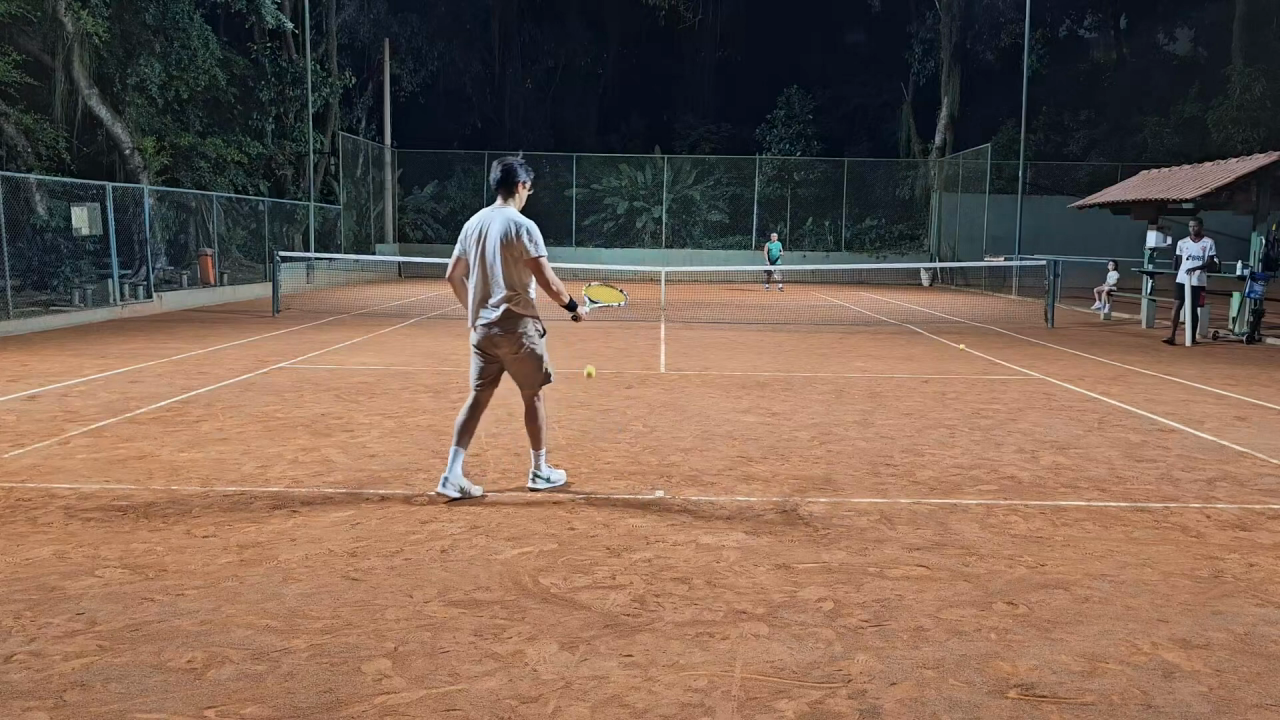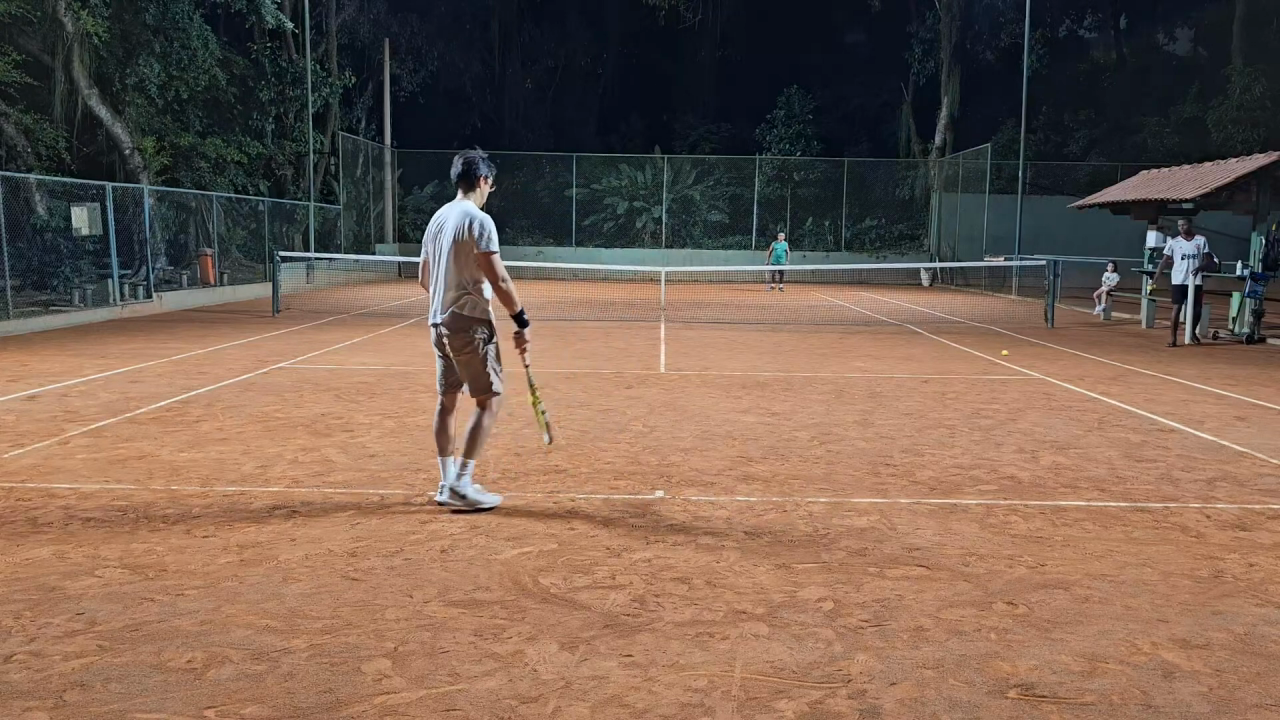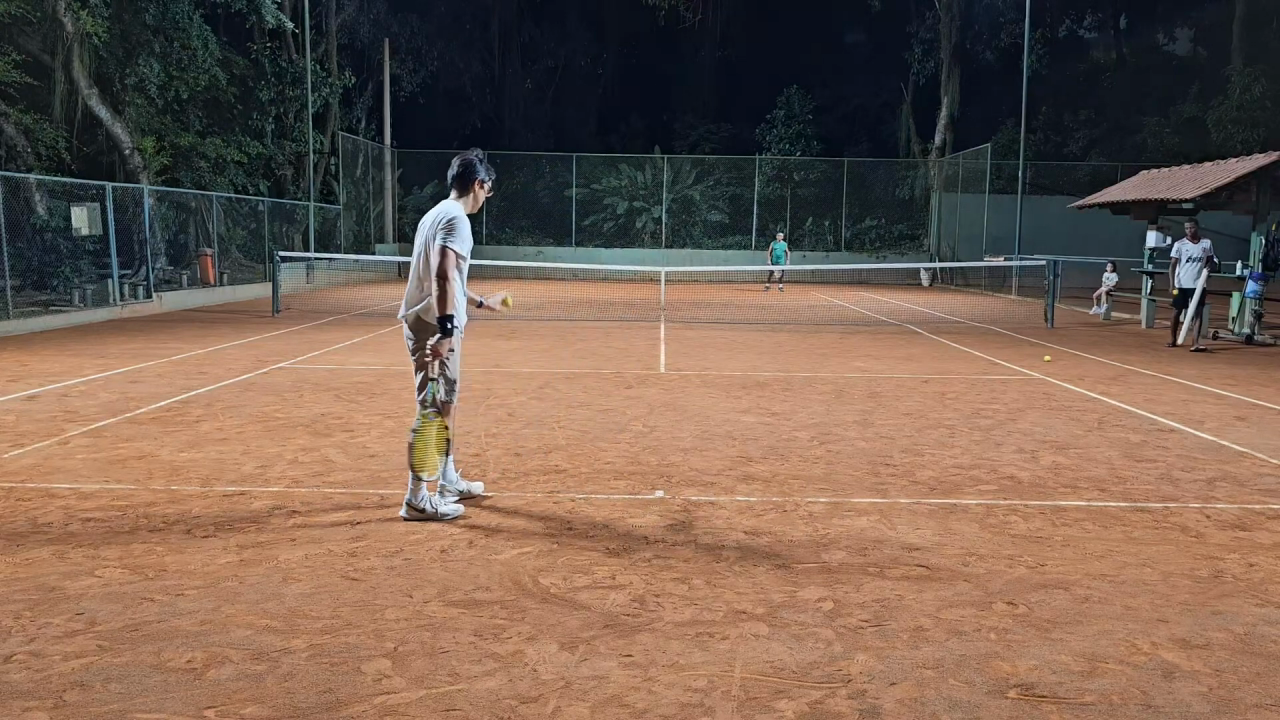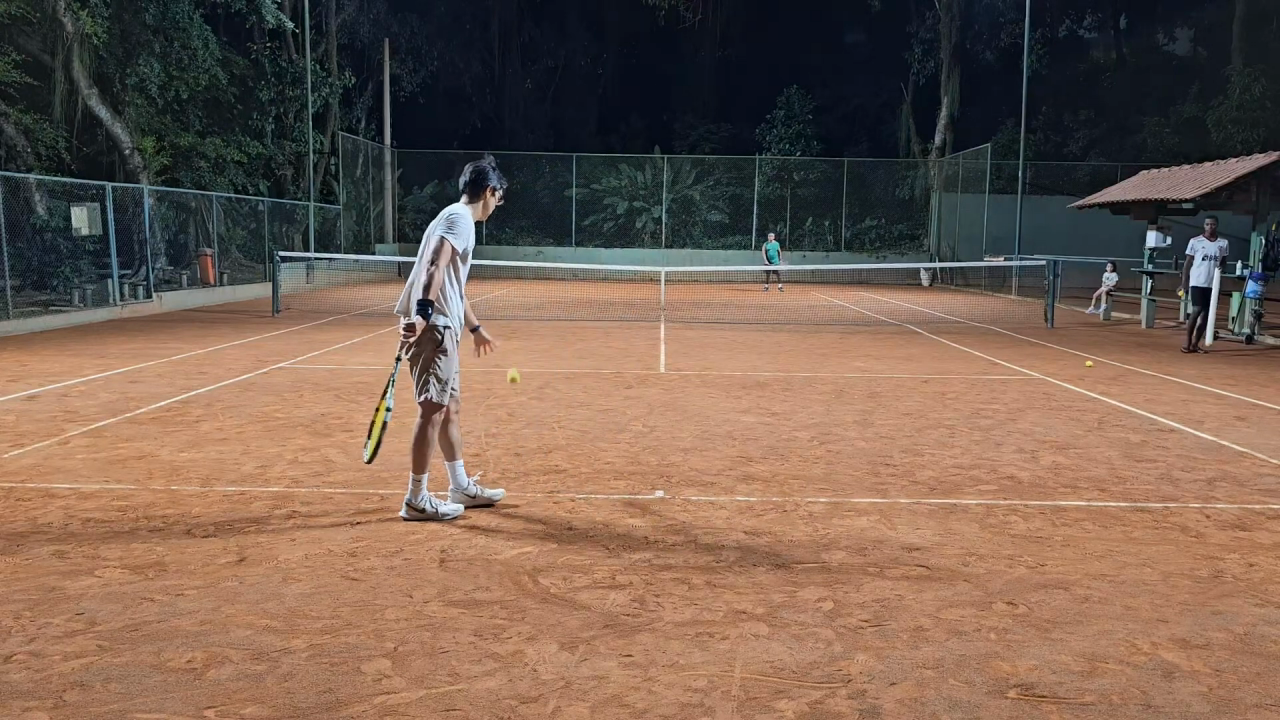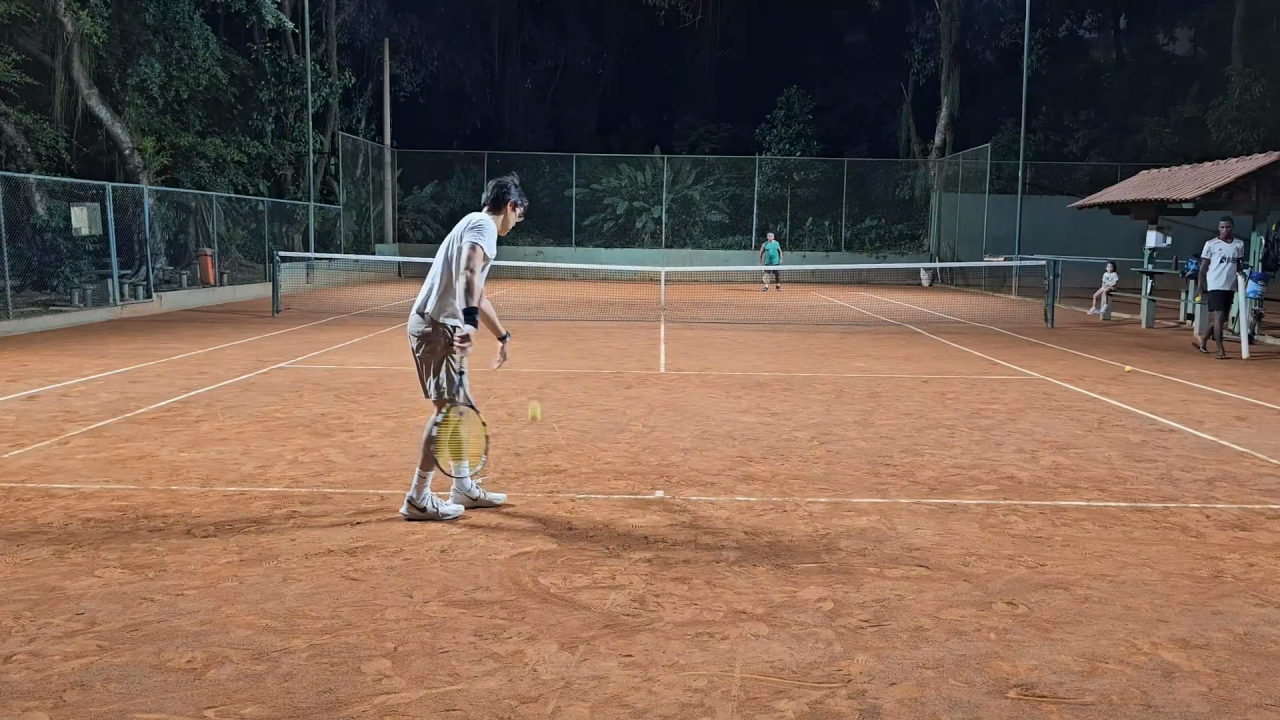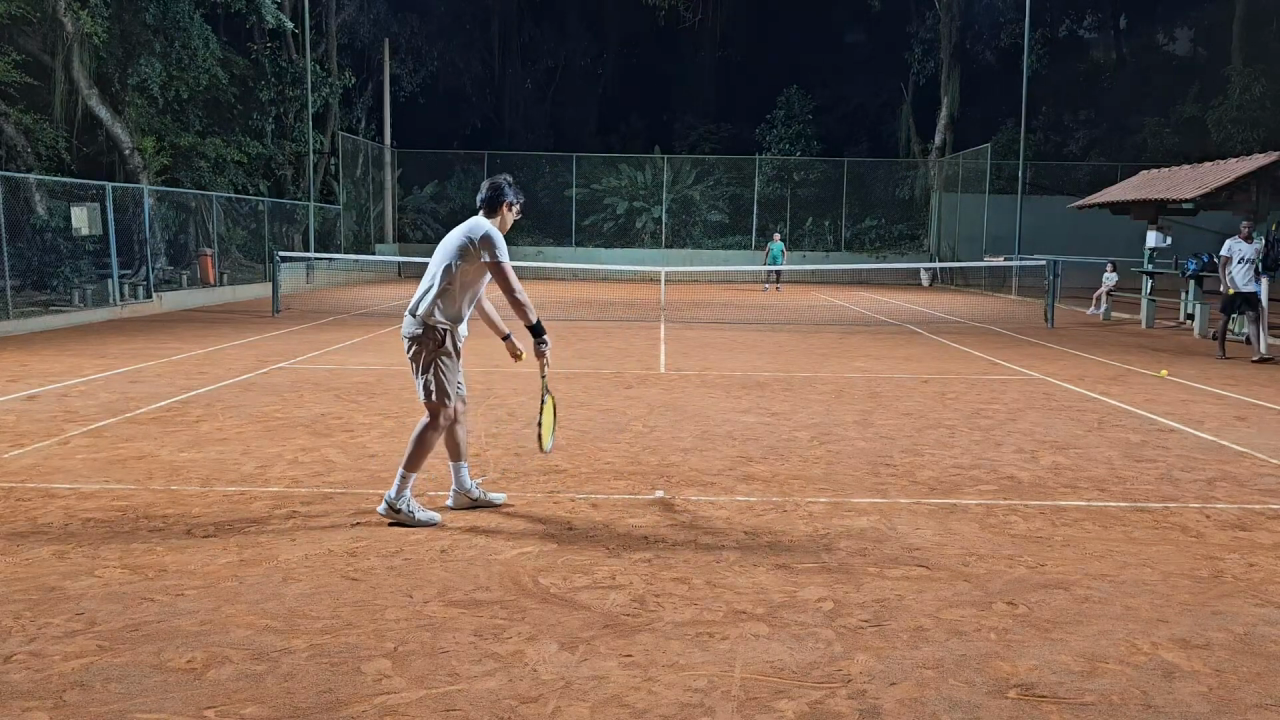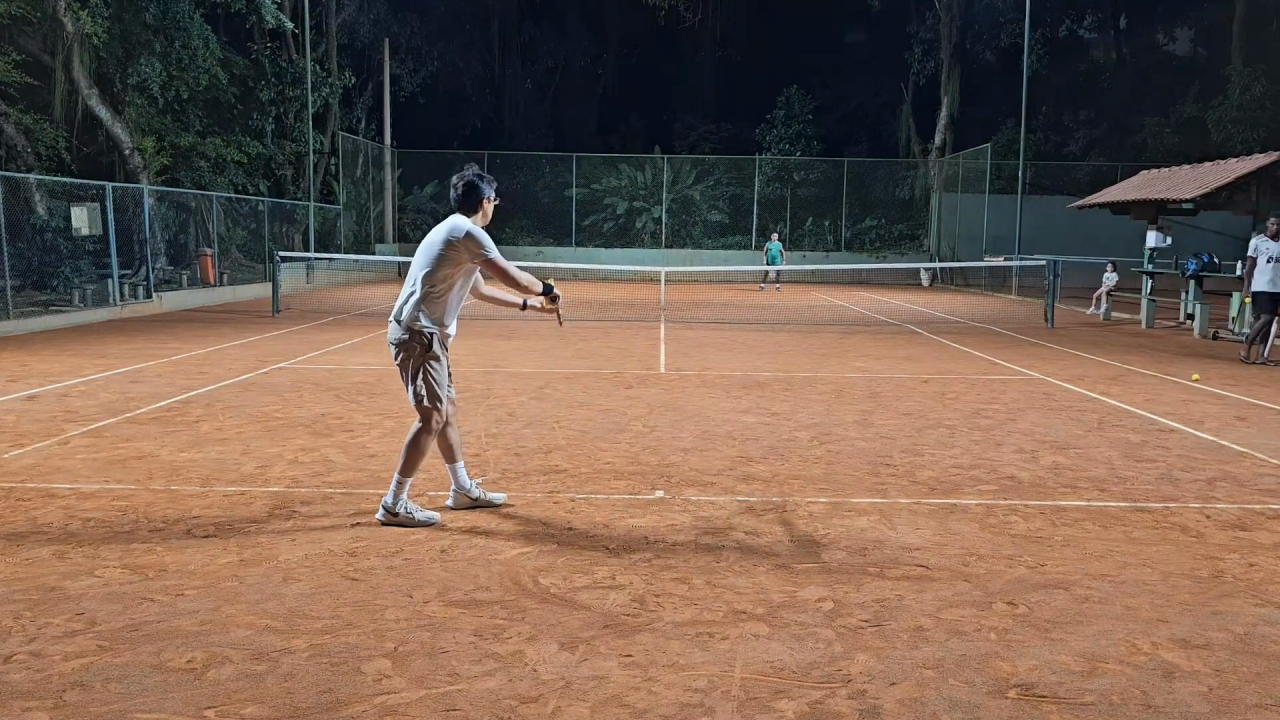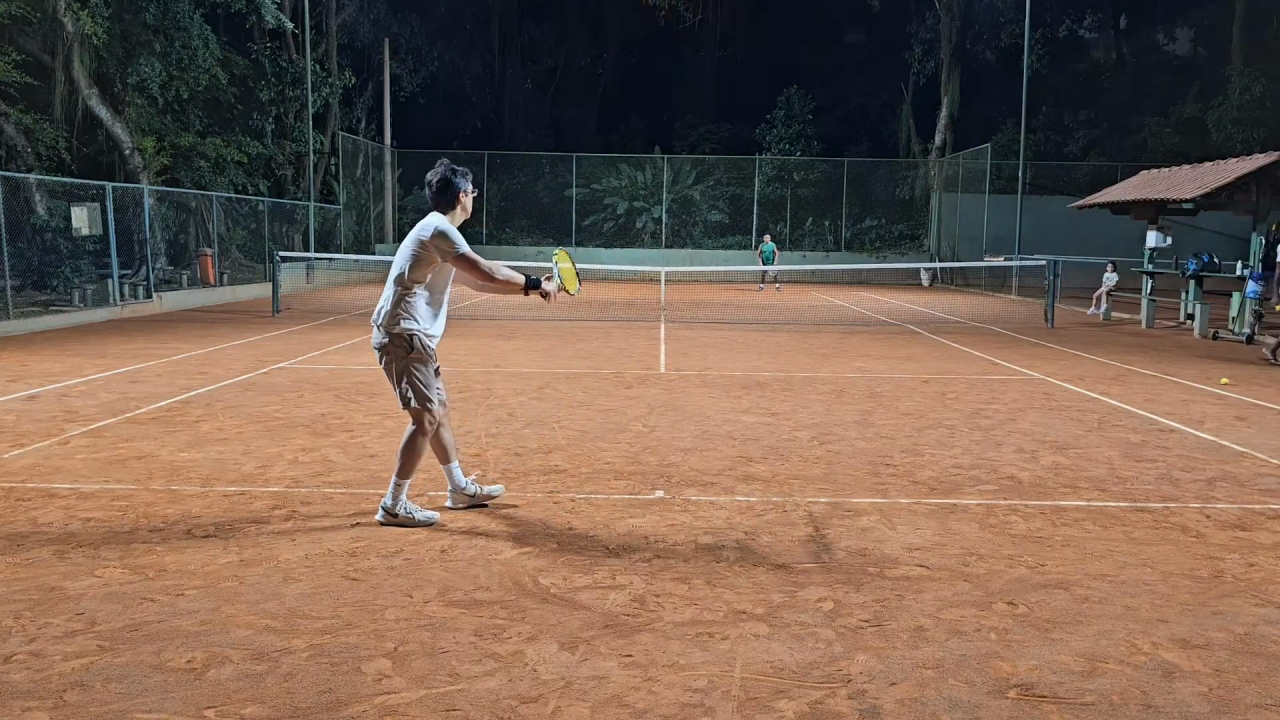
dt=0.4s
person 1, frame 1
left shoulder: (473, 224)
right shoulder: (522, 226)
left elbow: (453, 275)
right elbow: (547, 281)
right wrist: (573, 306)
left hip: (482, 326)
right hip: (517, 324)
left knee: (477, 397)
right knee: (533, 397)
left ankle: (452, 475)
right ankle: (540, 471)
person 1, frame 2
left shoulder: (437, 219)
right shoulder: (479, 220)
left elbow: (425, 279)
right elbow: (499, 280)
right wrist: (522, 322)
left hip: (440, 323)
right hip: (470, 323)
left knee: (447, 402)
right knee: (488, 401)
left ankle: (450, 483)
right ankle: (461, 484)
person 1, frame 3
left shoulder: (436, 214)
right shoulder: (455, 219)
right elbow: (445, 277)
left wrist: (480, 301)
right wrist: (446, 328)
left hip: (429, 323)
right hip: (435, 327)
left knee: (444, 405)
right knee: (431, 410)
left ankle: (448, 481)
right ankle: (416, 499)
person 1, frame 4
left shoulder: (456, 217)
right shoulder: (459, 218)
right elbow: (434, 266)
left wrist: (476, 328)
right wrist: (422, 312)
left hip: (441, 327)
right hip: (432, 326)
left knee: (450, 407)
right knee: (432, 410)
left ankle: (462, 488)
right ankle: (416, 500)
person 1, frame 5
left shoulder: (474, 225)
right shoulder: (483, 224)
left elbow: (477, 297)
right elbow: (470, 272)
left wrist: (502, 336)
right wrist: (468, 321)
left hip: (436, 325)
right hip: (439, 327)
right knee: (449, 408)
left ankle: (464, 488)
right ankle: (419, 498)
person 1, frame 6
left shoulder: (471, 231)
right shoulder: (487, 232)
left elbow: (478, 298)
right elbow: (514, 292)
left wrist: (508, 338)
right wrist: (539, 334)
left hip: (437, 328)
right hip: (433, 328)
left knee: (456, 408)
right knee: (440, 413)
left ankle: (463, 489)
right ankle: (397, 499)
person 1, frame 7
left shoulder: (455, 230)
right shoulder: (467, 232)
left elbow: (478, 288)
right elbow: (515, 278)
left wrist: (527, 303)
right wrist: (548, 291)
left hip: (424, 332)
right hip: (419, 333)
left knee: (447, 411)
right knee: (432, 417)
left ankle: (463, 489)
right ankle: (394, 504)
person 1, frame 8
left shoulder: (439, 230)
right shoulder: (438, 230)
left elbow: (477, 281)
right elbow: (487, 272)
left wrist: (528, 288)
right wrist: (537, 283)
left hip: (415, 336)
right hip: (403, 335)
left knee: (438, 412)
right knee: (426, 418)
left ankle: (460, 488)
right ankle: (393, 505)
